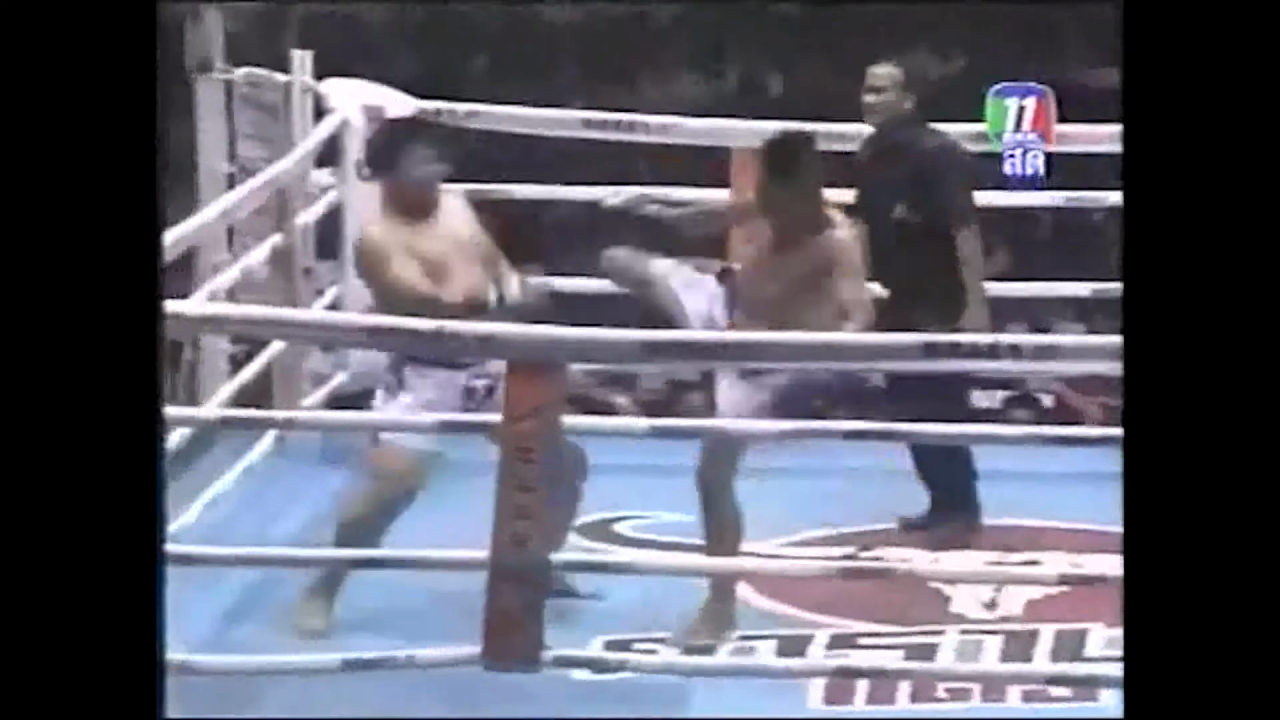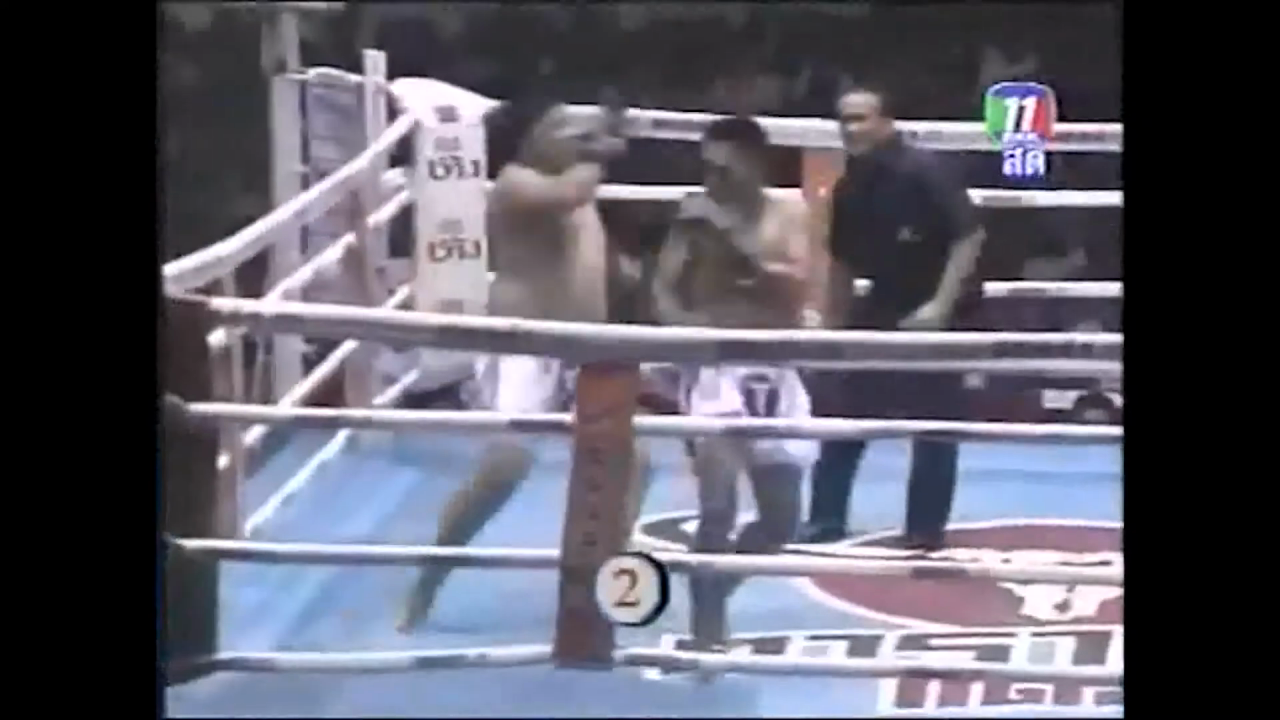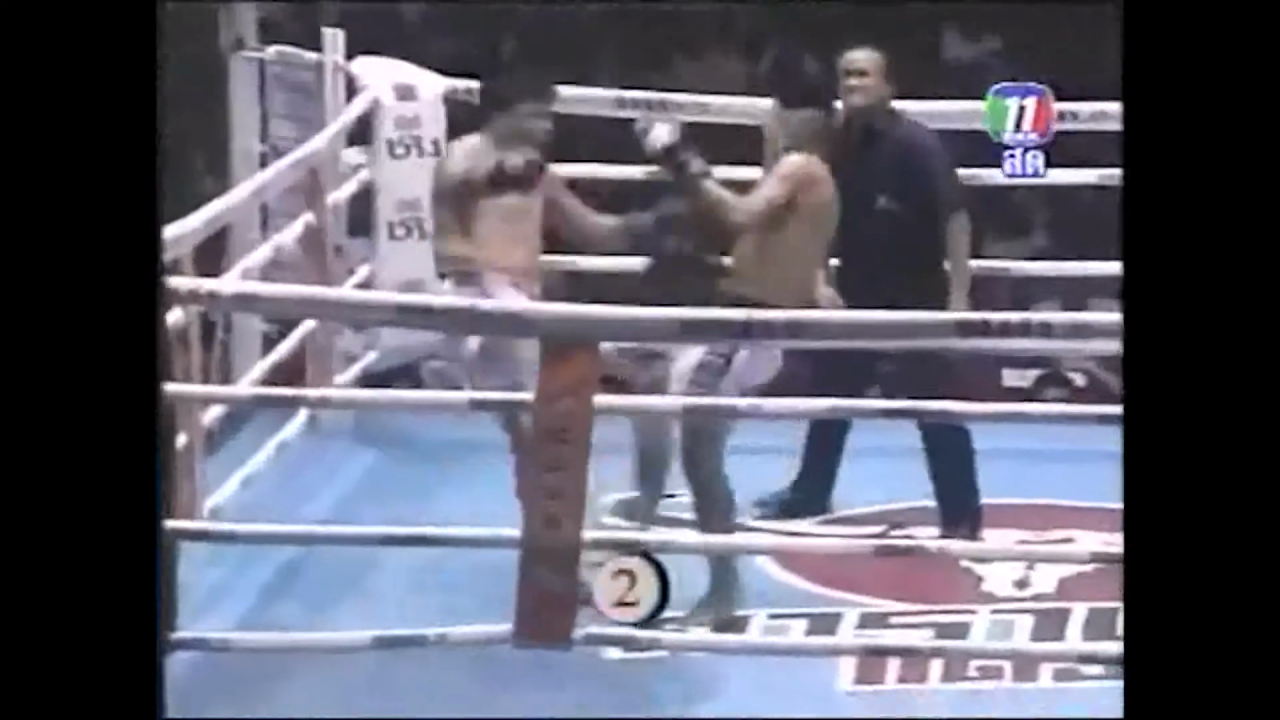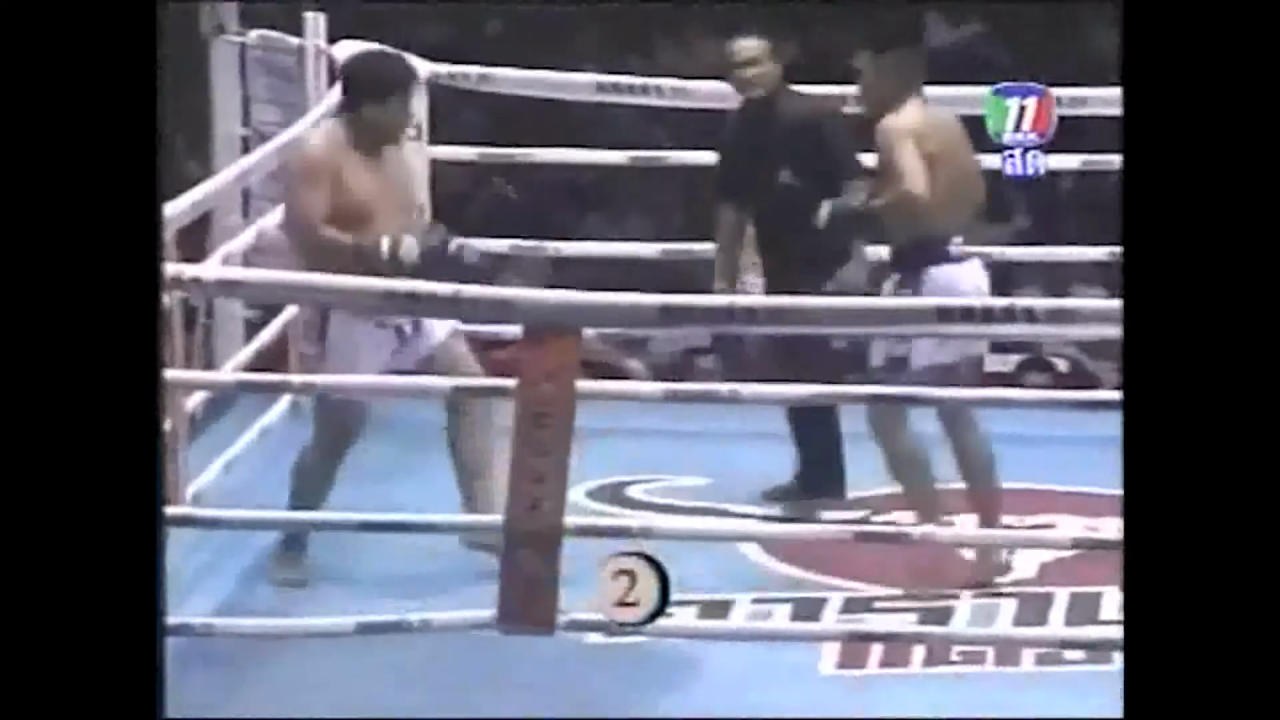
dt=0.5s
person 1, frame 1
left shoulder: (837, 244)
right shoulder: (774, 209)
left elbow: (858, 316)
right elbow: (720, 215)
left wrist: (824, 368)
right wrist: (658, 215)
left hip: (760, 363)
right hip: (729, 307)
left knee: (714, 476)
right knee: (625, 266)
left ankle: (719, 609)
person 1, frame 2
left shoulder: (787, 212)
right shoulder: (694, 215)
left elbow: (796, 288)
right elbow: (662, 302)
left wrist: (738, 255)
left hip: (773, 375)
right hip: (713, 370)
left knee: (781, 521)
right knee: (719, 511)
left ankle: (711, 601)
right ankle: (706, 626)
person 1, frame 3
left shoulder: (797, 169)
right shoulder: (819, 185)
left elbow: (741, 219)
left wrist: (686, 168)
left hip: (742, 333)
left knee: (701, 454)
left ankle: (723, 589)
person 1, frame 4
left shoulder: (895, 125)
right shoulder: (946, 121)
left elbow: (915, 196)
right elbow: (975, 196)
left wrist: (869, 206)
left hip: (926, 276)
right hip: (963, 269)
left knee: (886, 414)
right knee: (960, 415)
right ankle: (990, 546)
person 2, frame 1
left shoulder: (454, 206)
right shoulder: (375, 237)
left elbow: (494, 265)
right elbow: (424, 307)
left wrist: (516, 291)
right wrist: (497, 300)
left hip: (492, 362)
right hip: (430, 375)
left knee: (567, 465)
right knee: (389, 486)
right ankle: (320, 592)
person 2, frame 2
left shoulder: (573, 201)
right shoulder: (518, 186)
right elbow: (572, 193)
right wrist: (597, 154)
right hip: (528, 355)
left knee: (631, 464)
right knee: (500, 472)
right ankle: (425, 589)
person 2, frame 3
left shoulder: (541, 175)
right shoulder: (466, 153)
left elbow: (596, 233)
right elbow: (453, 186)
left wrist: (649, 223)
right wrist: (498, 172)
left hip: (518, 307)
right hip: (479, 298)
left knee: (529, 433)
person 2, frame 4
left shoulder: (390, 148)
right shoulder: (317, 153)
right elbow: (308, 237)
left wrist: (435, 243)
right wrist: (389, 254)
right hip: (350, 316)
left knee: (473, 394)
right knee: (335, 436)
left ankle: (485, 518)
right ankle: (292, 543)
person 3, frame 1
left shoulder: (936, 152)
right shoulder: (874, 152)
left elbow: (966, 231)
right elbow: (867, 226)
left wrist: (975, 304)
left hip: (939, 300)
right hip: (903, 297)
left knee: (922, 403)
right knee: (934, 402)
left ankle: (957, 511)
right ankle: (950, 505)
person 3, frame 2
left shoulder: (923, 171)
right shoulder: (849, 188)
left elbow: (970, 236)
right elbow: (842, 262)
left wrist: (942, 304)
right wrist: (832, 325)
left hip: (935, 310)
right hip: (885, 309)
left knee: (931, 416)
right knee: (841, 405)
left ankle: (926, 524)
right ankle: (827, 515)
person 3, frame 3
left shoulder: (915, 143)
right shoulder: (836, 144)
left elbow: (954, 217)
left wrist: (959, 294)
left hip: (909, 295)
right hip: (854, 290)
left knee: (931, 404)
right knee: (831, 389)
left ankle: (961, 515)
right ankle: (809, 492)
person 3, frame 4
left shoulder: (814, 116)
right shoulder: (738, 131)
left elbow: (855, 184)
right elbow: (731, 208)
left wrist: (855, 257)
right wrist: (725, 274)
left hip: (824, 262)
right hip: (781, 264)
left knee: (807, 367)
right knee: (793, 366)
left ankle: (822, 476)
right ankle: (819, 475)
